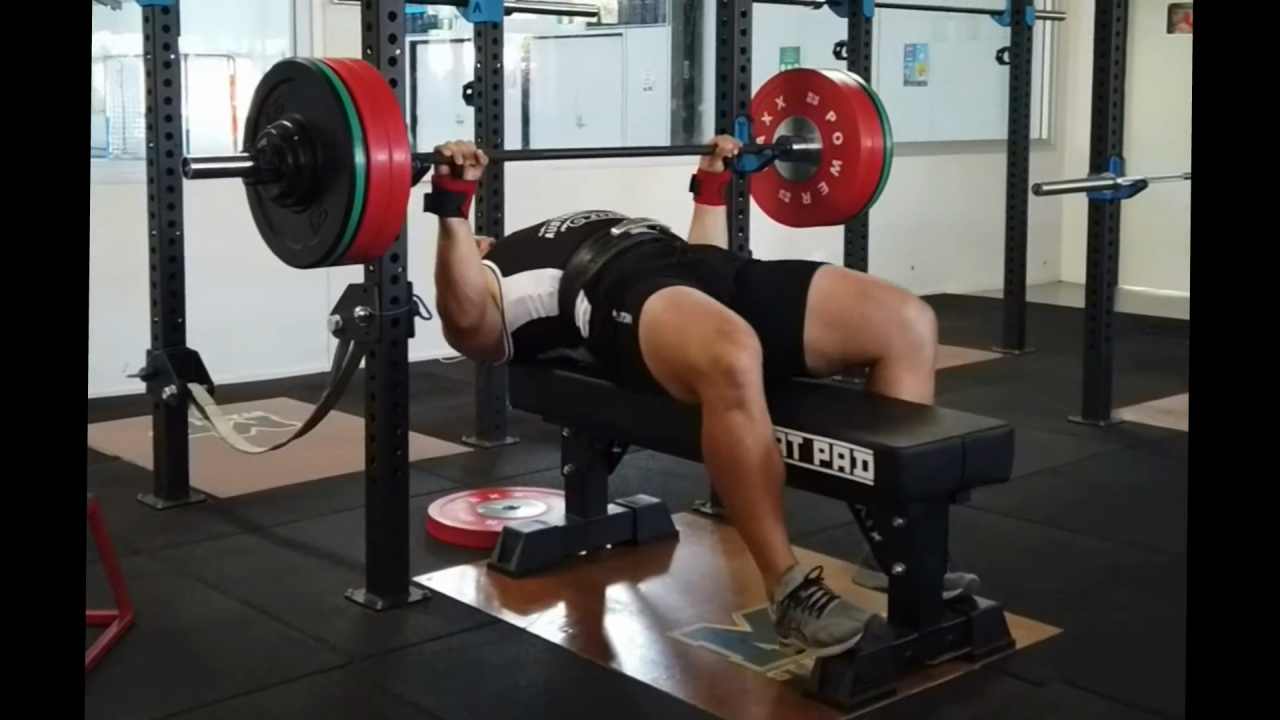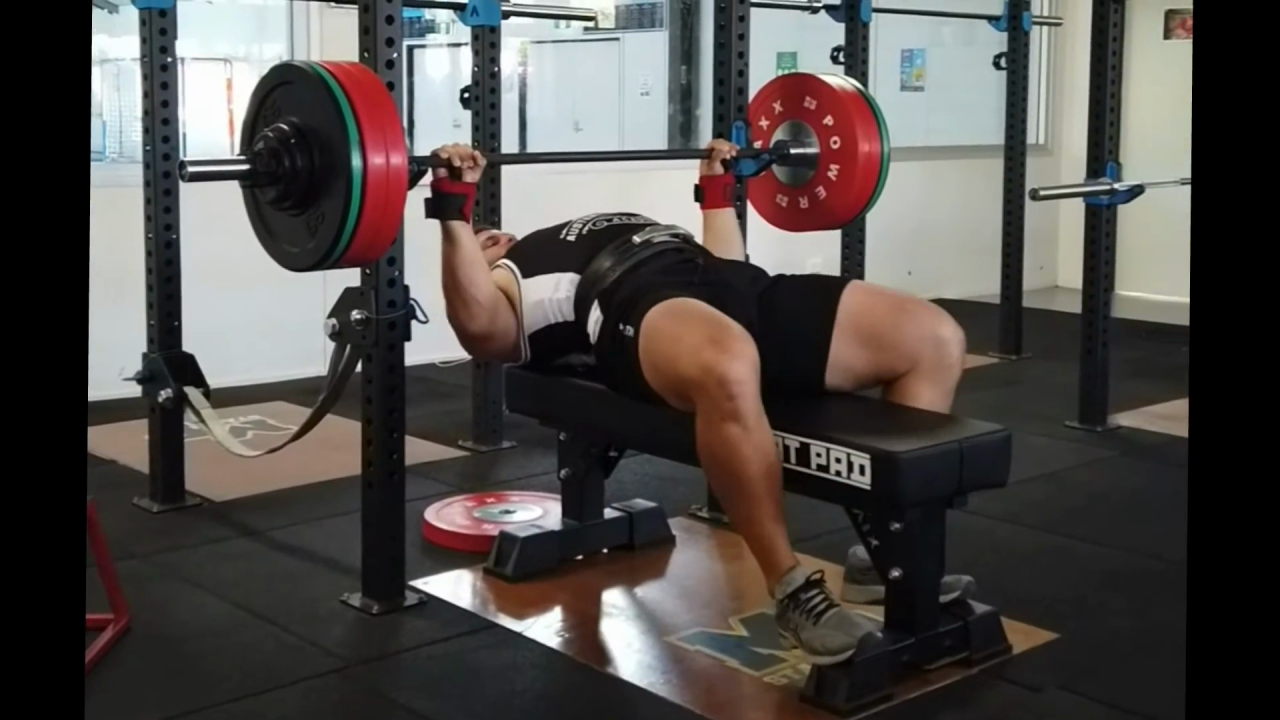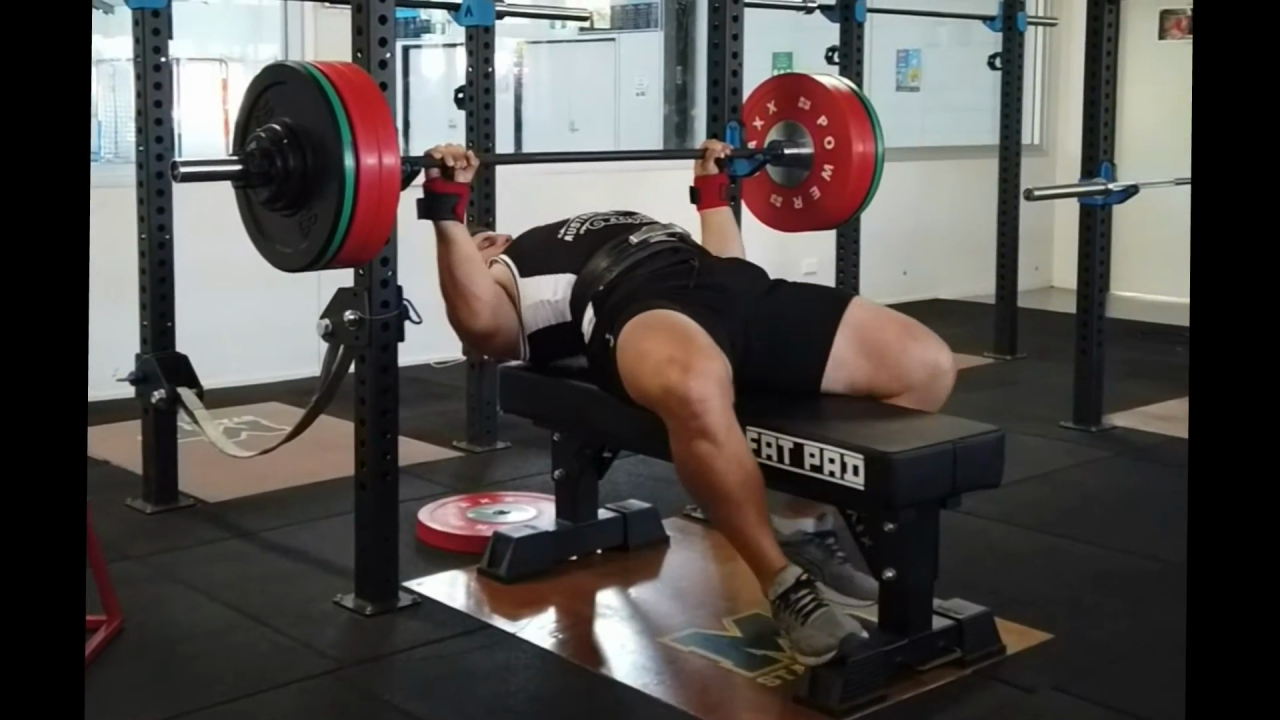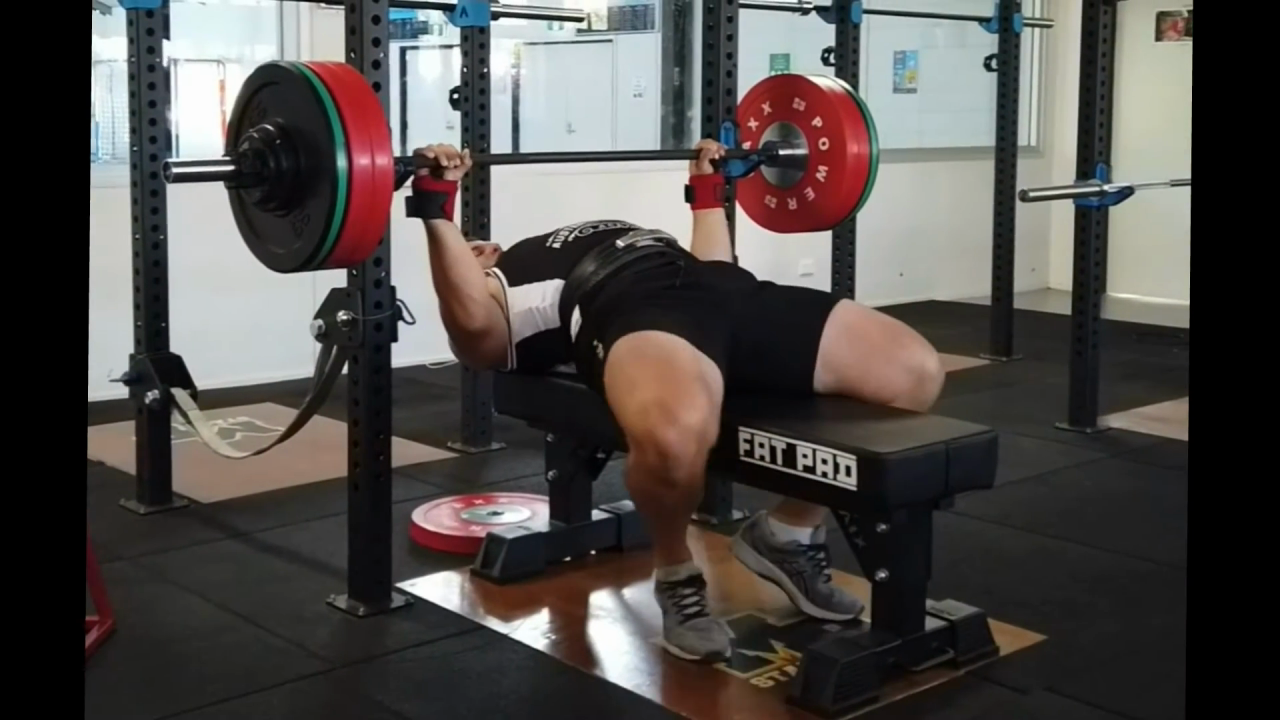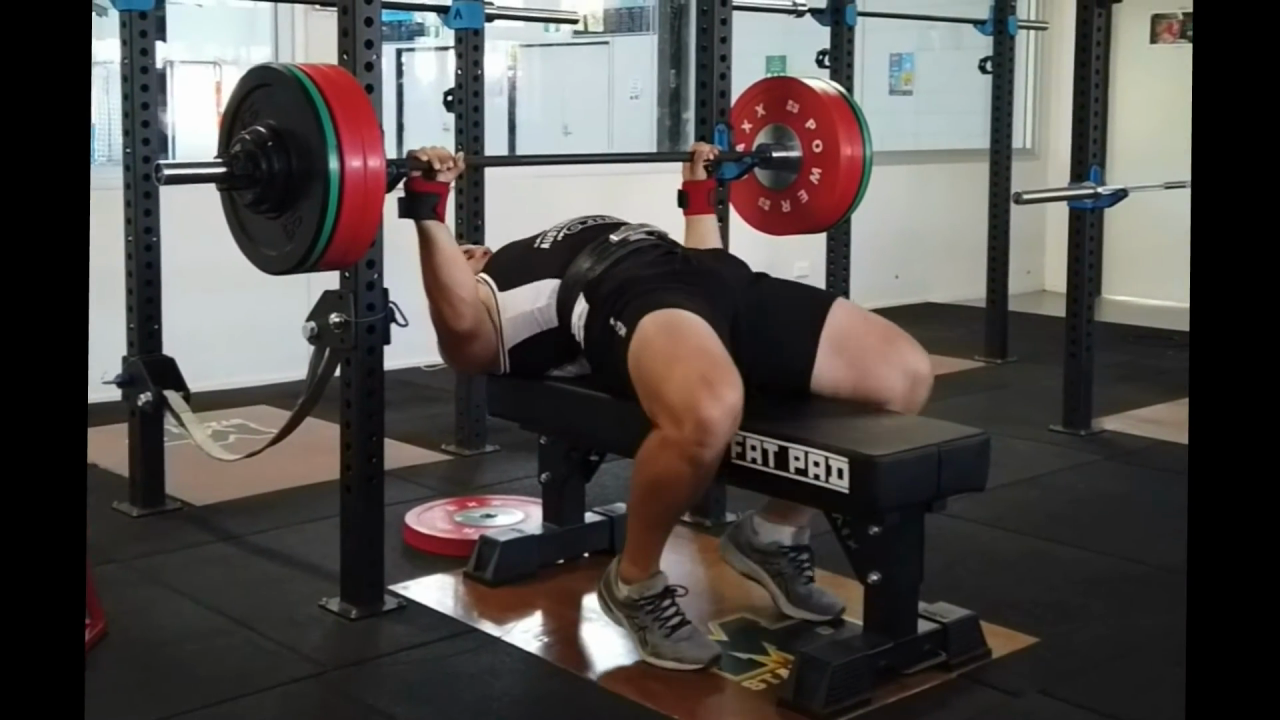
dt=0.5s
person 1, frame 1
left shoulder: (575, 244)
right shoulder: (487, 290)
left elbow: (701, 260)
right elbow: (465, 318)
left wrist: (711, 184)
right wrist: (451, 208)
left knee: (906, 321)
right knee: (732, 361)
right ankle: (791, 591)
person 1, frame 2
right shoulder: (505, 284)
left elbow: (724, 269)
right elbow: (475, 321)
left wrist: (716, 189)
right wrist: (453, 211)
left hip: (739, 289)
left knee: (934, 338)
right knee: (728, 370)
right ankle: (793, 588)
person 1, frame 3
right shoulder: (501, 281)
left elbow: (724, 263)
right elbow: (476, 319)
left wrist: (712, 188)
right wrist: (446, 211)
left knee: (926, 365)
right knee: (696, 390)
left ankle: (803, 522)
right ankle: (788, 586)
person 1, frame 4
right shoulder: (492, 296)
left elbow: (712, 270)
right elbow: (470, 318)
left wrist: (707, 190)
right wrist: (436, 211)
left knee: (915, 369)
right knee: (673, 437)
left ankle: (788, 534)
right ankle: (675, 573)
person 1, frame 5
right shoulder: (483, 311)
left elbow: (704, 267)
right elbow: (458, 319)
left wrist: (699, 192)
right wrist: (428, 211)
left knee: (903, 374)
right knee: (705, 411)
left ankle: (776, 532)
right ankle: (634, 583)
